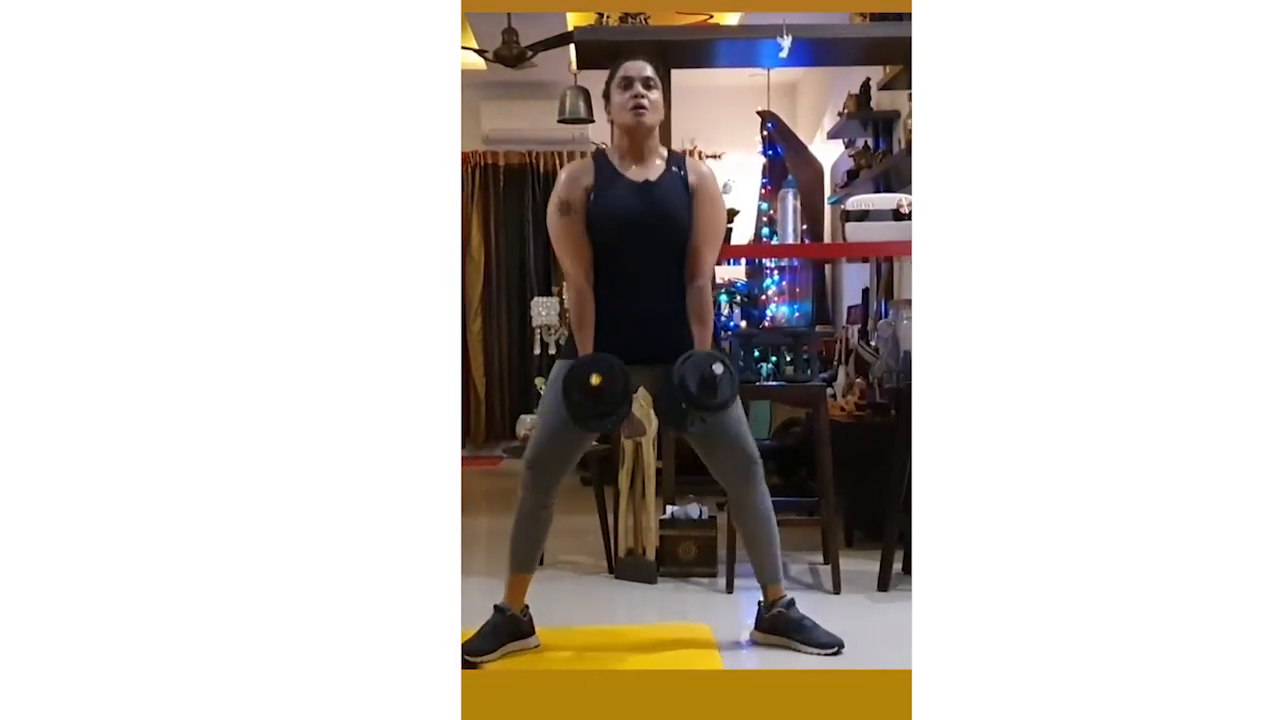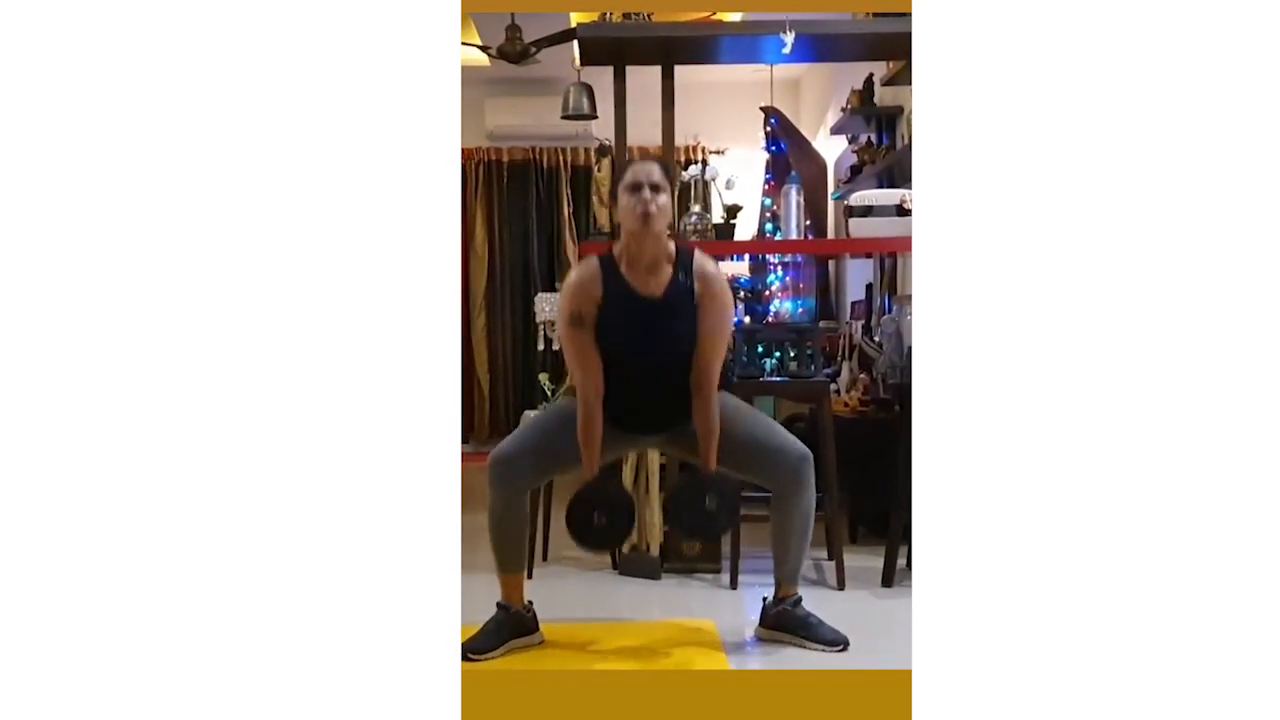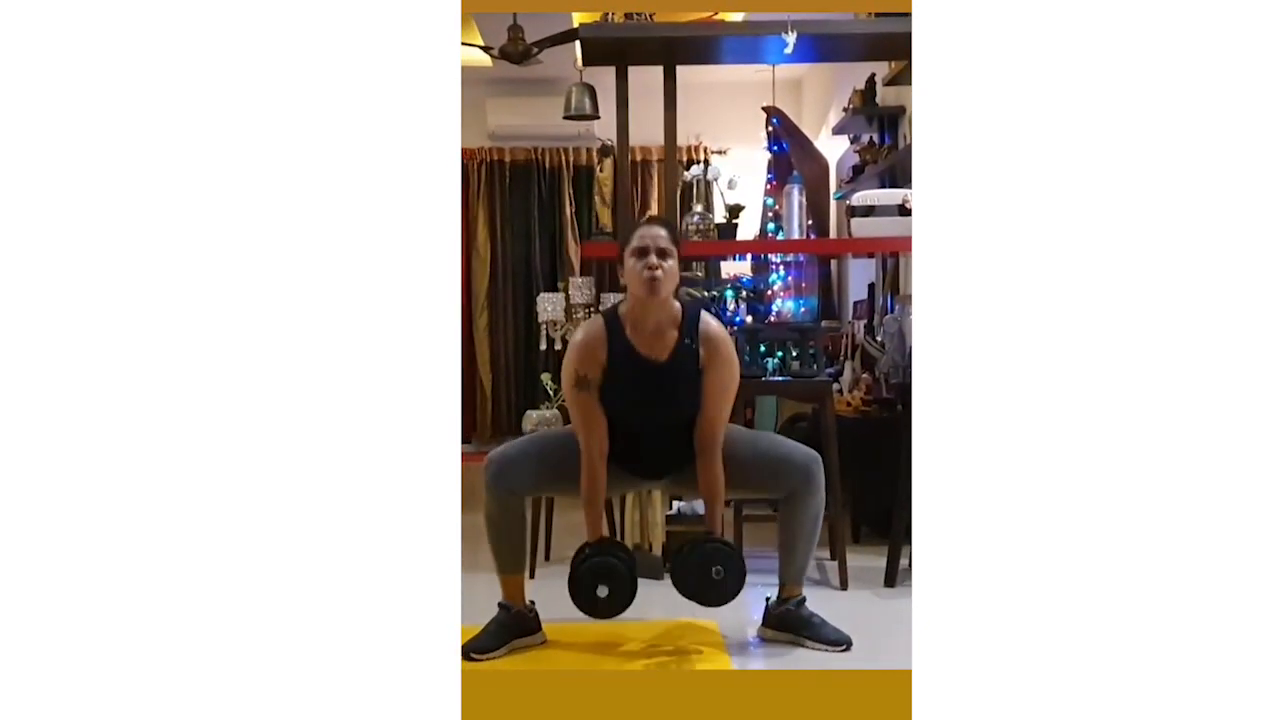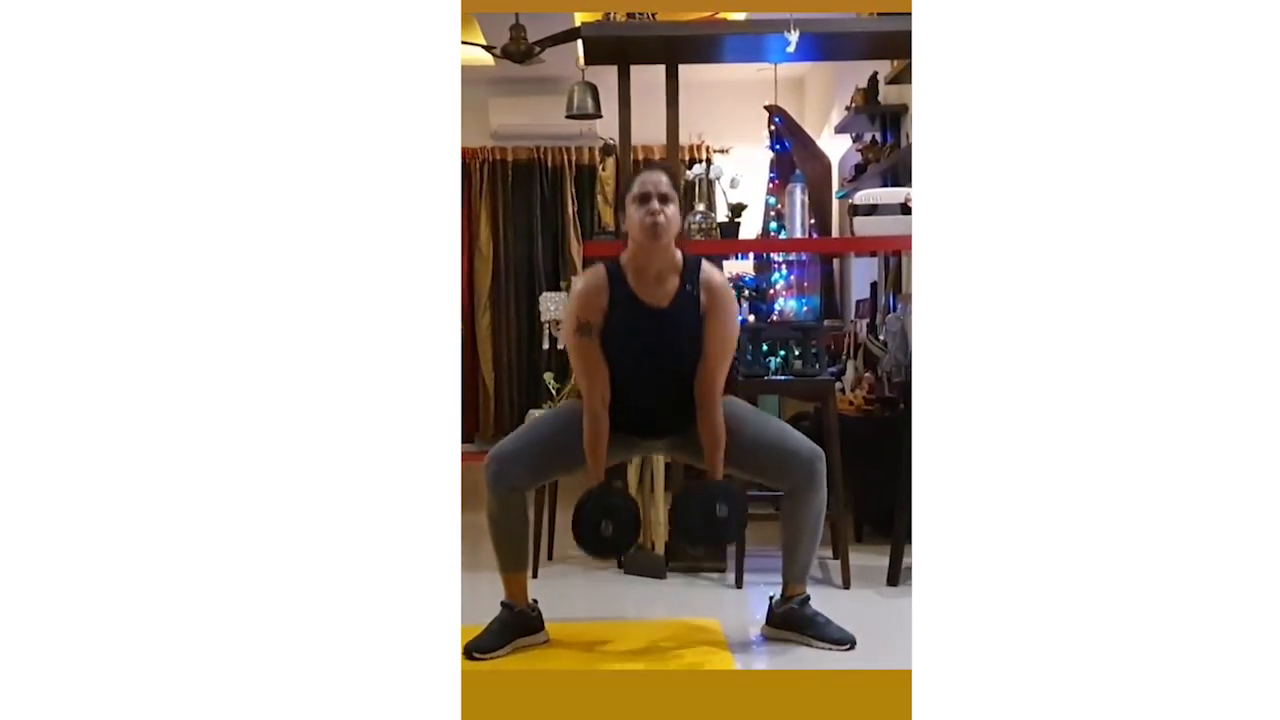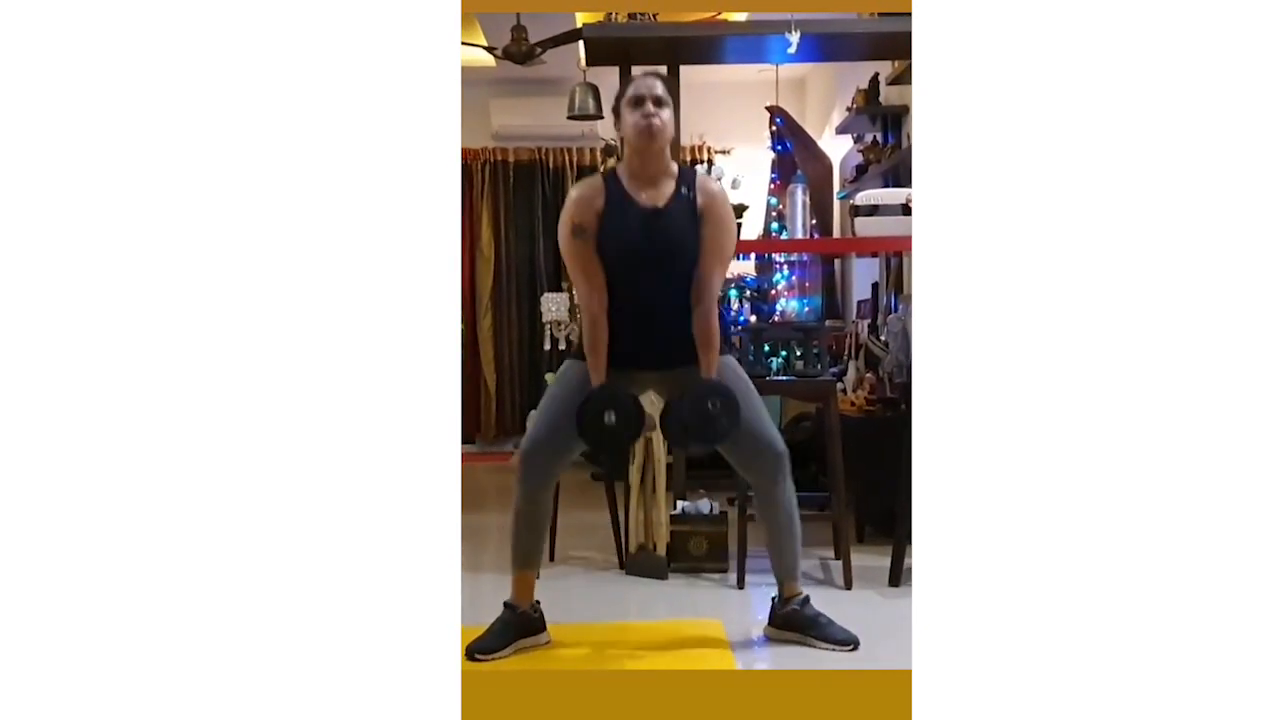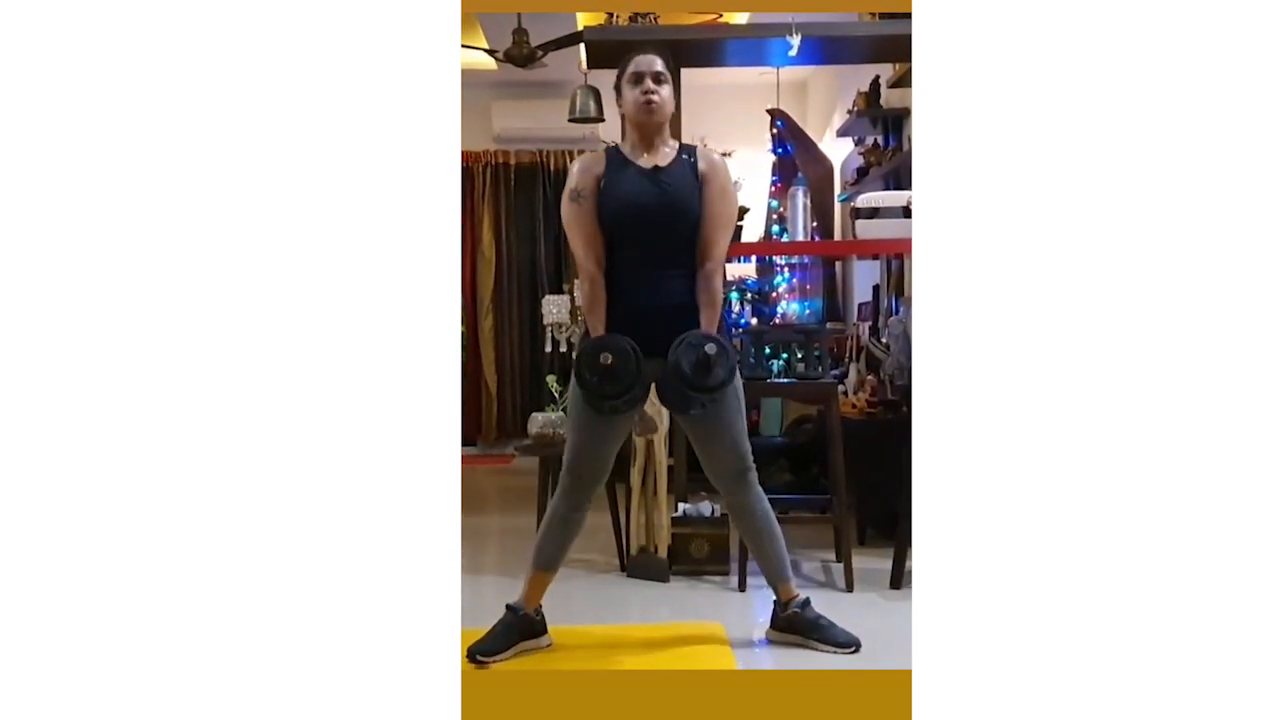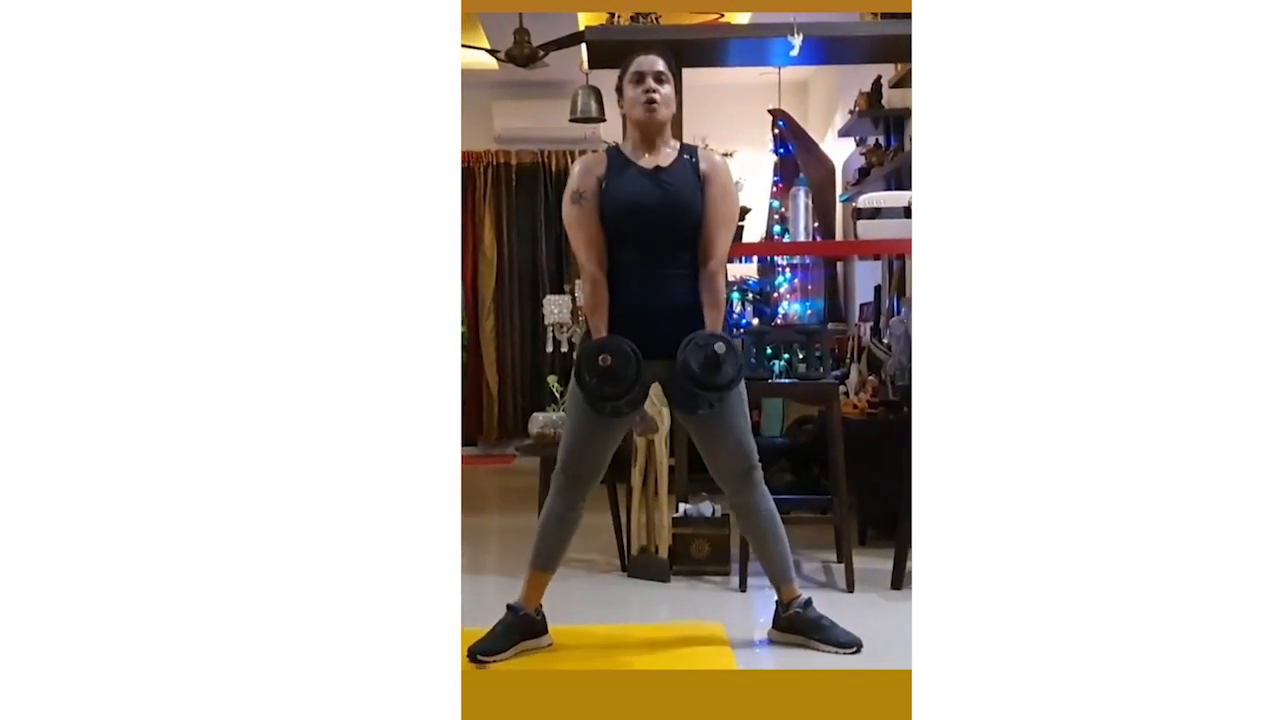
dt=0.3s
person 1, frame 1
left shoulder: (696, 179)
right shoulder: (578, 180)
left elbow: (700, 280)
right elbow: (580, 283)
left hip: (679, 350)
right hip: (600, 350)
left knee: (741, 467)
right knee: (541, 469)
left ankle: (777, 610)
right ankle: (512, 617)
person 1, frame 2
left shoulder: (705, 276)
right shoulder: (586, 283)
left elbow: (705, 382)
right elbow: (589, 393)
left wrist: (708, 469)
right wrist: (590, 477)
left hip: (685, 413)
right hip: (612, 416)
left knee: (796, 464)
right knee: (505, 467)
left ankle: (783, 606)
right ankle: (515, 613)
person 1, frame 3
left shoulder: (711, 339)
right shoulder: (591, 343)
left elbow: (710, 447)
right elbow: (593, 455)
left wrist: (715, 534)
right wrist: (595, 541)
left hip: (687, 455)
right hip: (617, 457)
left knee: (806, 470)
right knee: (501, 473)
left ankle: (787, 607)
right ankle: (517, 614)
person 1, frame 4
left shoulder: (712, 288)
right shoulder: (593, 291)
left elbow: (710, 396)
right elbow: (595, 403)
left wrist: (716, 484)
right wrist: (596, 487)
left hip: (688, 419)
right hip: (618, 419)
left knee: (807, 464)
right knee: (502, 469)
left ankle: (790, 606)
right ankle: (520, 613)
person 1, frame 5
left shoulder: (707, 194)
right shoulder: (588, 198)
left elbow: (708, 297)
right elbow: (592, 301)
left wrist: (709, 382)
right wrist: (599, 387)
left hip: (688, 353)
right hip: (612, 354)
left knee: (769, 458)
right knee: (535, 462)
left ankle: (791, 606)
right ankle: (522, 613)
person 1, frame 6
left shoulder: (707, 167)
right shoulder: (591, 171)
left elbow: (711, 264)
right elbow: (590, 269)
left wrist: (707, 342)
right wrist: (599, 347)
left hip: (690, 340)
right hip: (618, 342)
left knee: (737, 476)
right knee: (578, 482)
left ankle: (792, 610)
right ankle: (525, 616)
person 1, frame 7
left shoulder: (708, 168)
right shoulder: (592, 172)
left elbow: (713, 265)
right elbow: (593, 270)
left hip: (693, 341)
right hip: (619, 343)
left knee: (742, 473)
right knee: (573, 477)
left ankle: (793, 609)
right ankle: (526, 616)
